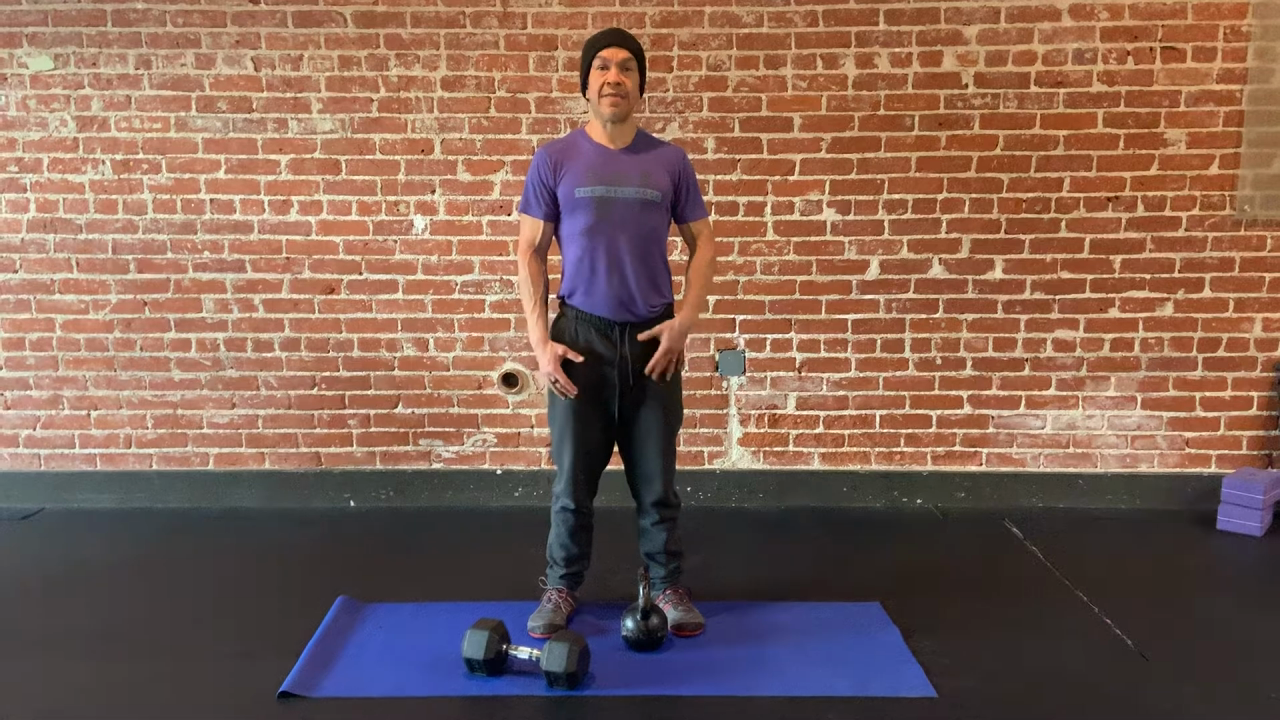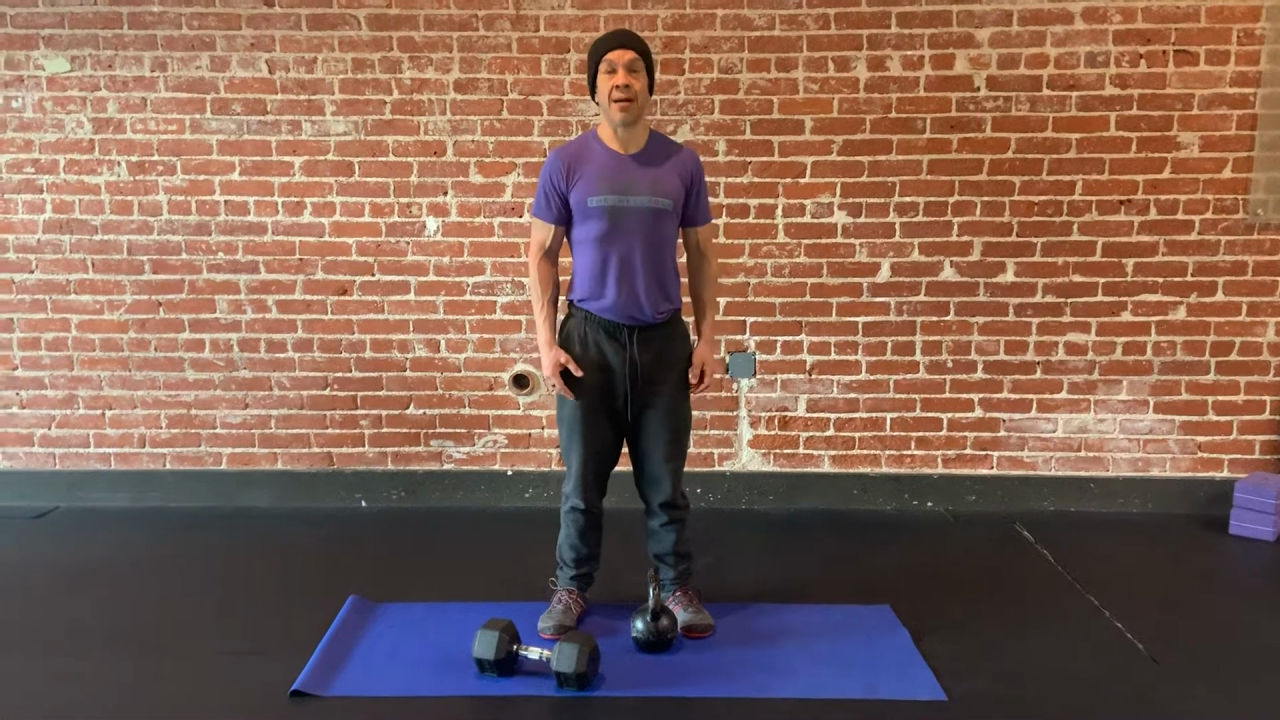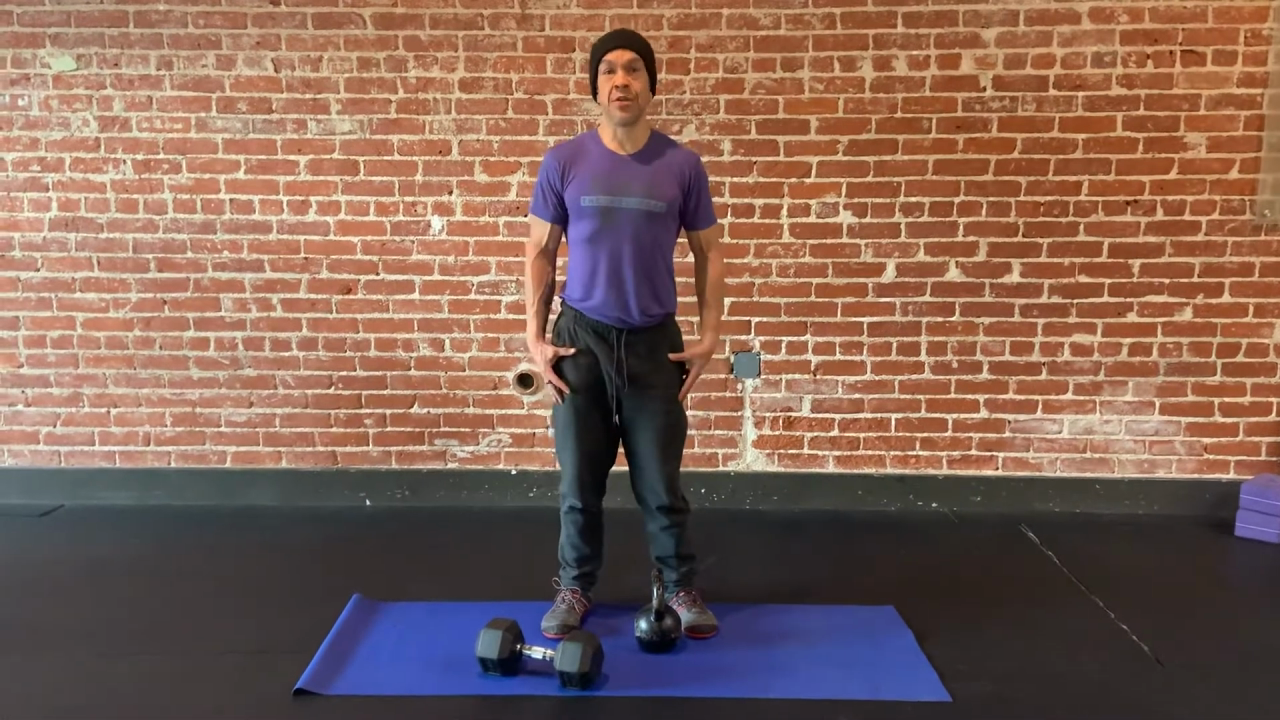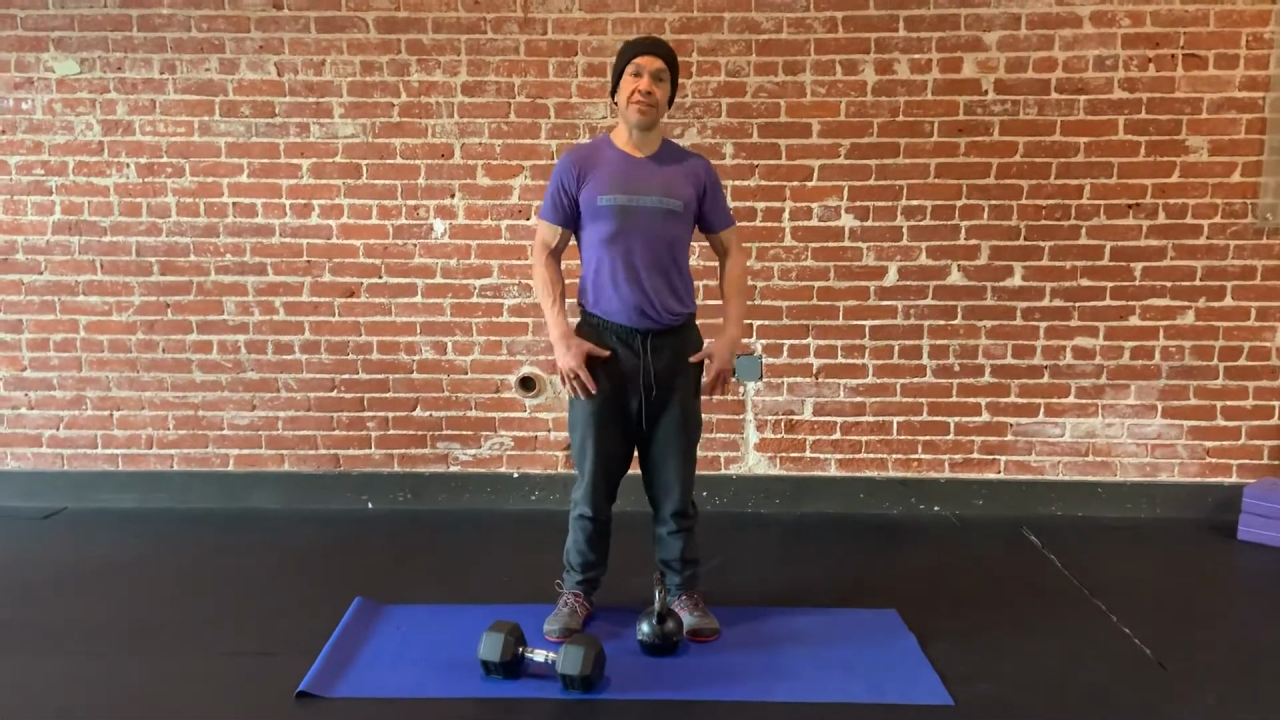
dt=1s
person 1, frame 1
left shoulder: (670, 161)
right shoulder: (554, 159)
left elbow: (702, 244)
right elbow: (530, 252)
left wrist: (683, 321)
right wrist: (540, 339)
left hip: (652, 338)
right hip: (581, 335)
left knee: (656, 478)
right knee: (573, 477)
left ankle: (668, 585)
right ankle: (562, 587)
person 1, frame 2
left shoulder: (682, 163)
right shoulder: (566, 163)
left elbow: (701, 253)
right elbow: (542, 254)
left wrist: (706, 338)
right wrist: (547, 341)
left hip: (662, 339)
right hip: (589, 337)
left knee: (664, 479)
right knee: (583, 477)
left ankle: (676, 586)
right ankle: (571, 588)
person 1, frame 3
left shoulder: (683, 165)
right shoulder: (564, 162)
left elbow: (707, 253)
right elbow: (539, 252)
left wrist: (708, 337)
right wrist: (535, 337)
left hip: (654, 342)
right hip: (581, 338)
left knee: (660, 481)
right knee: (580, 478)
left ankle: (680, 587)
right ankle: (575, 587)
person 1, frame 4
left shoulder: (694, 170)
right shoulder: (578, 165)
left elbow: (731, 251)
right elbow: (544, 253)
left wrist: (730, 331)
right wrist: (561, 335)
left hip: (675, 347)
right hip: (604, 348)
left knee: (674, 485)
right knee: (593, 481)
left ankle: (683, 591)
right ankle: (578, 591)
